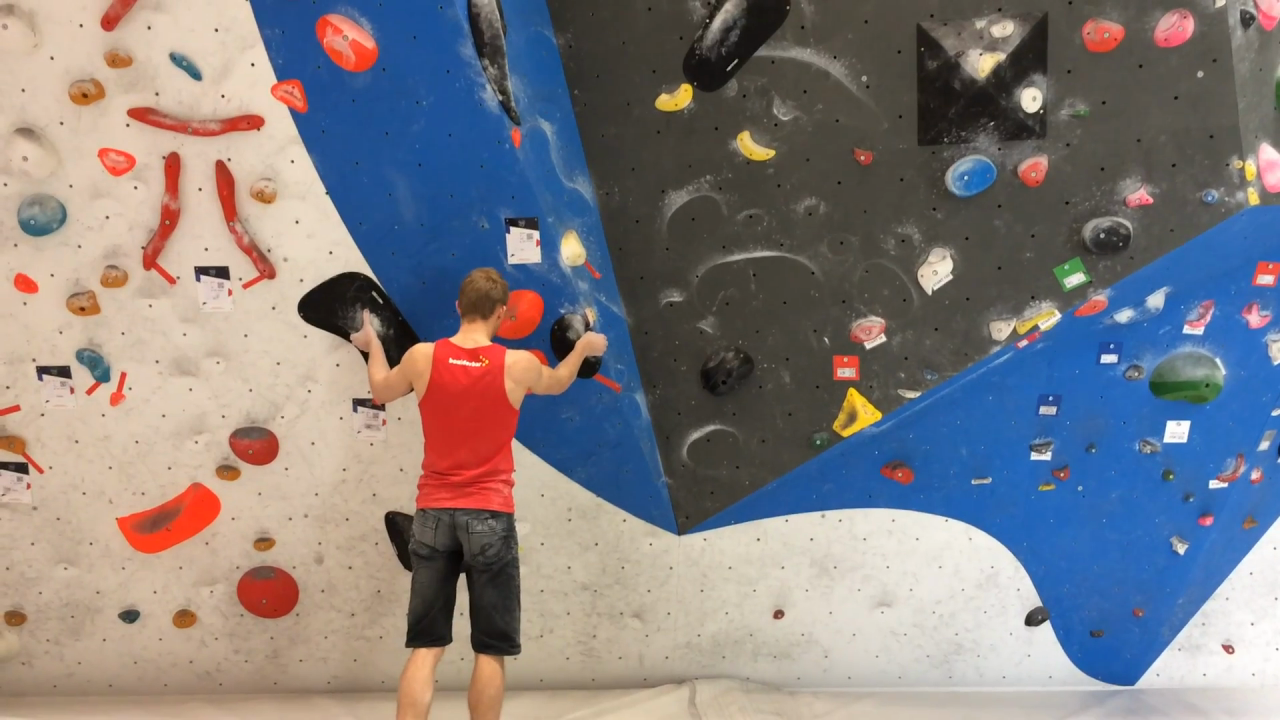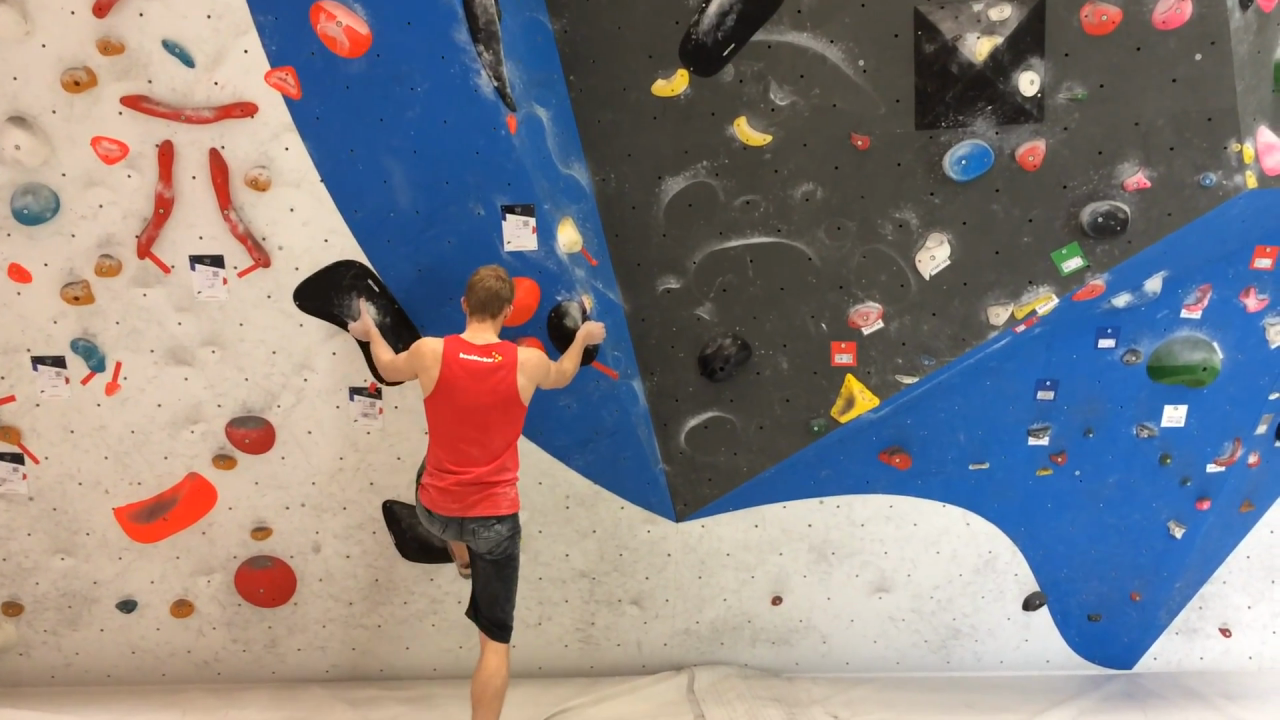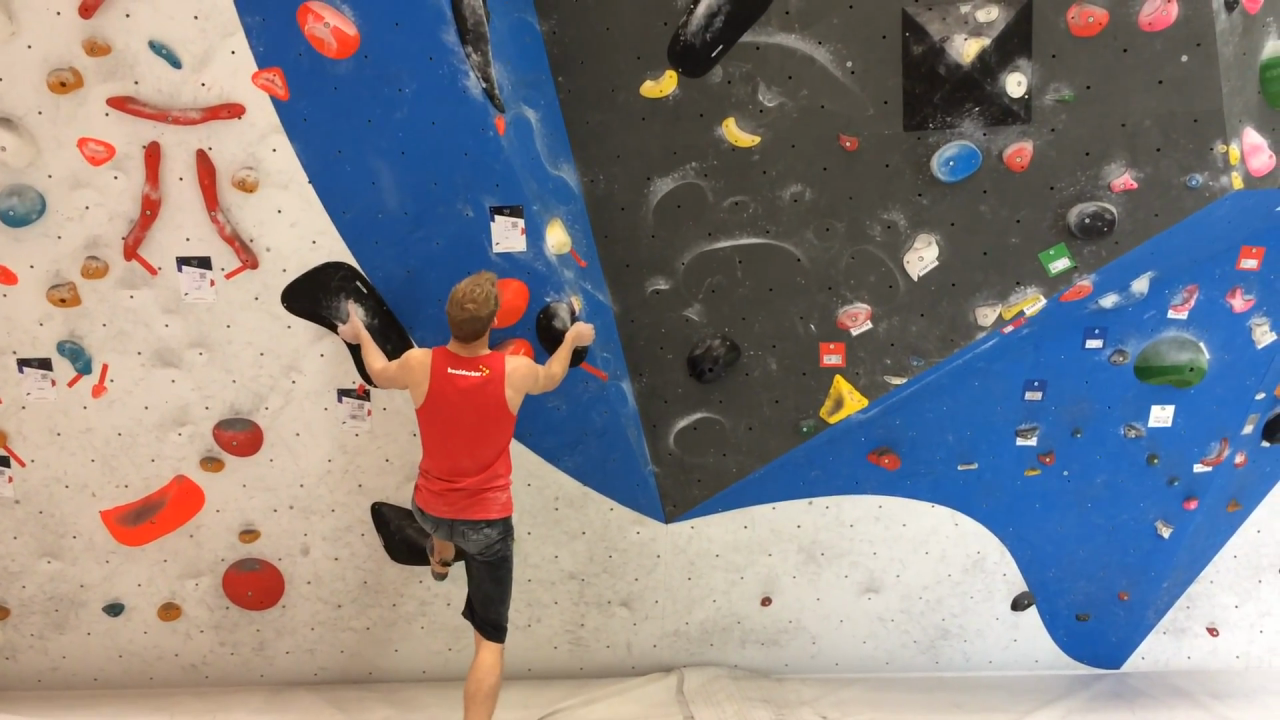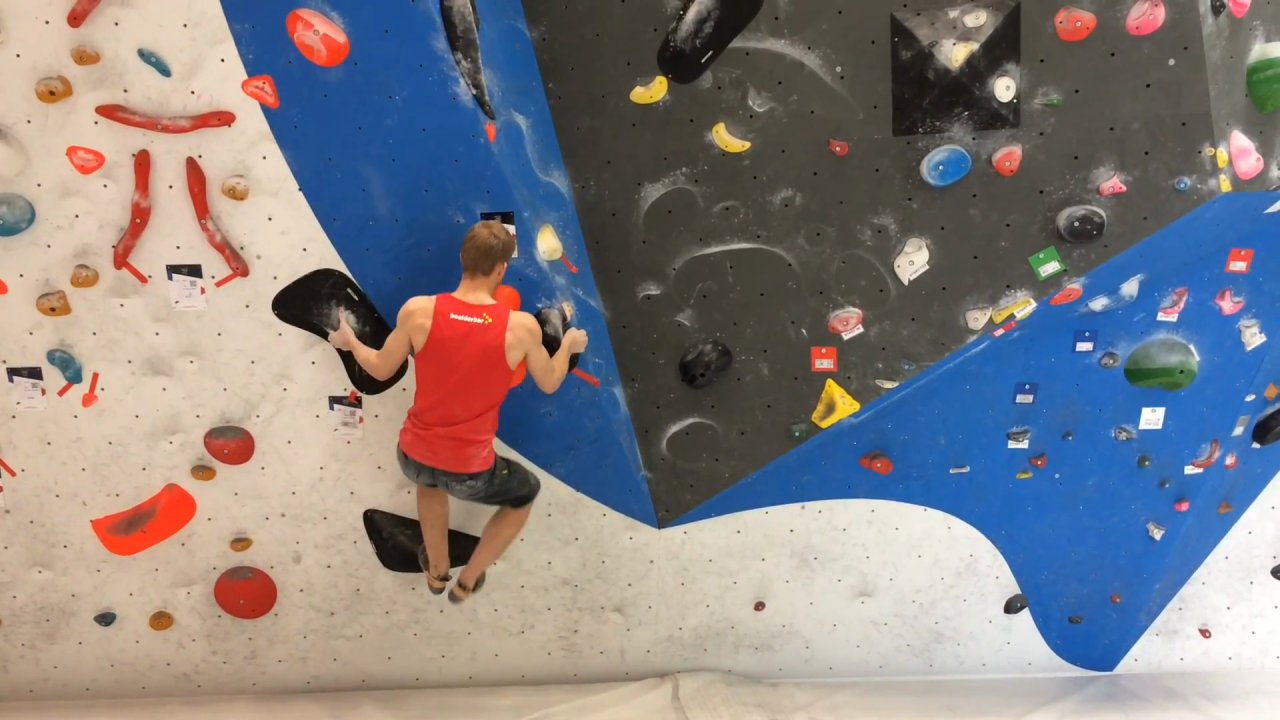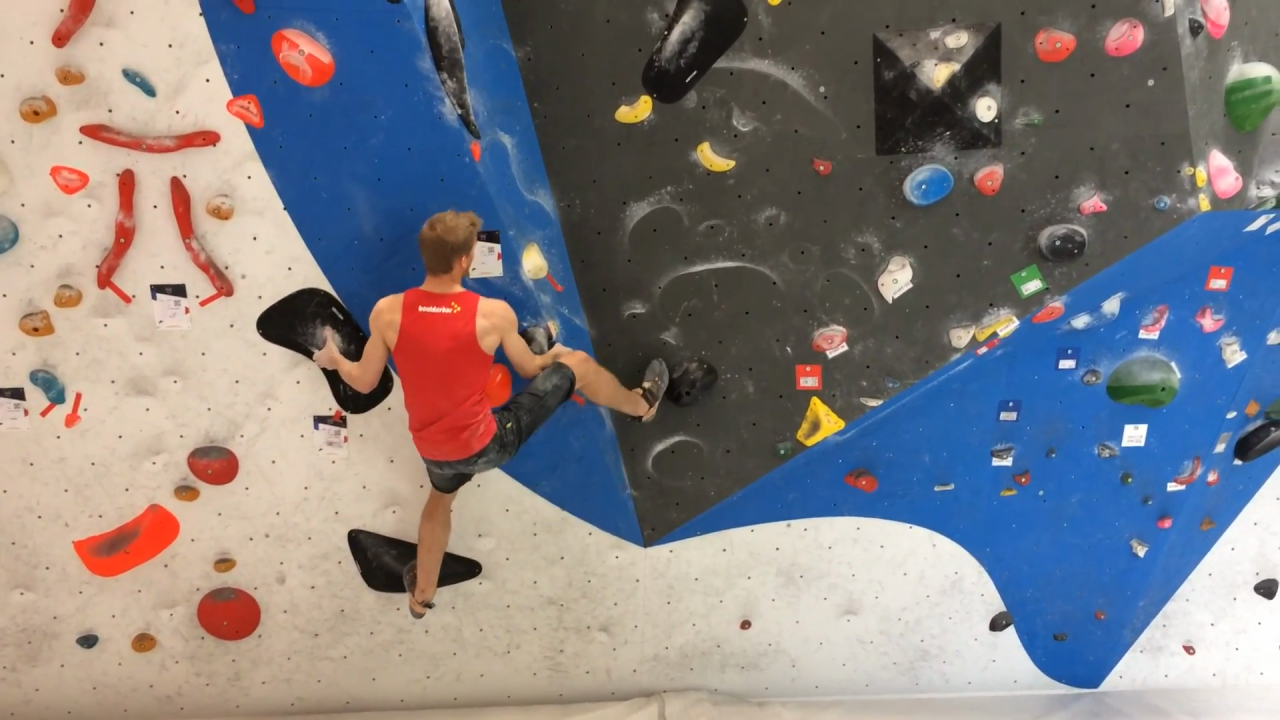
dt=1s
person 1, frame 1
left shoulder: (421, 357)
right shoulder: (517, 365)
left elbow: (381, 391)
right elbow: (557, 382)
left wrist: (372, 344)
right wrist: (582, 349)
left hip: (433, 514)
right hip: (489, 516)
left knee: (425, 647)
right knee: (491, 650)
person 1, frame 2
left shoulder: (428, 352)
right shoulder: (527, 361)
left elbow: (388, 369)
right elbow: (562, 374)
left wrist: (370, 331)
right wrist: (583, 338)
left hip: (435, 510)
right hip: (495, 515)
right knee: (495, 639)
left ankle: (462, 559)
person 1, frame 3
left shoulder: (418, 365)
right shoulder: (516, 371)
left elbow: (380, 374)
right elbow: (551, 377)
left wrist: (360, 334)
right wrist: (572, 338)
left hip: (430, 510)
right hip: (488, 520)
right knee: (490, 640)
left ankle: (441, 557)
person 1, frame 4
left shoulder: (417, 312)
right shoulder: (521, 327)
left elbow: (381, 368)
right elbow: (549, 383)
left wrist: (349, 341)
right wrist: (570, 344)
left hip: (414, 456)
right hip: (470, 470)
left knee: (431, 479)
right knee: (524, 495)
left ankle: (437, 572)
right ankle: (466, 581)
person 1, frame 5
left shoulder: (387, 312)
right shoulder: (494, 314)
left elbow: (364, 382)
right elbow: (529, 369)
left wrist: (334, 359)
right wrist: (554, 354)
left hip: (435, 451)
right hip: (486, 445)
left knee: (441, 496)
right knee: (576, 363)
left ankle: (421, 595)
right ankle: (640, 402)
